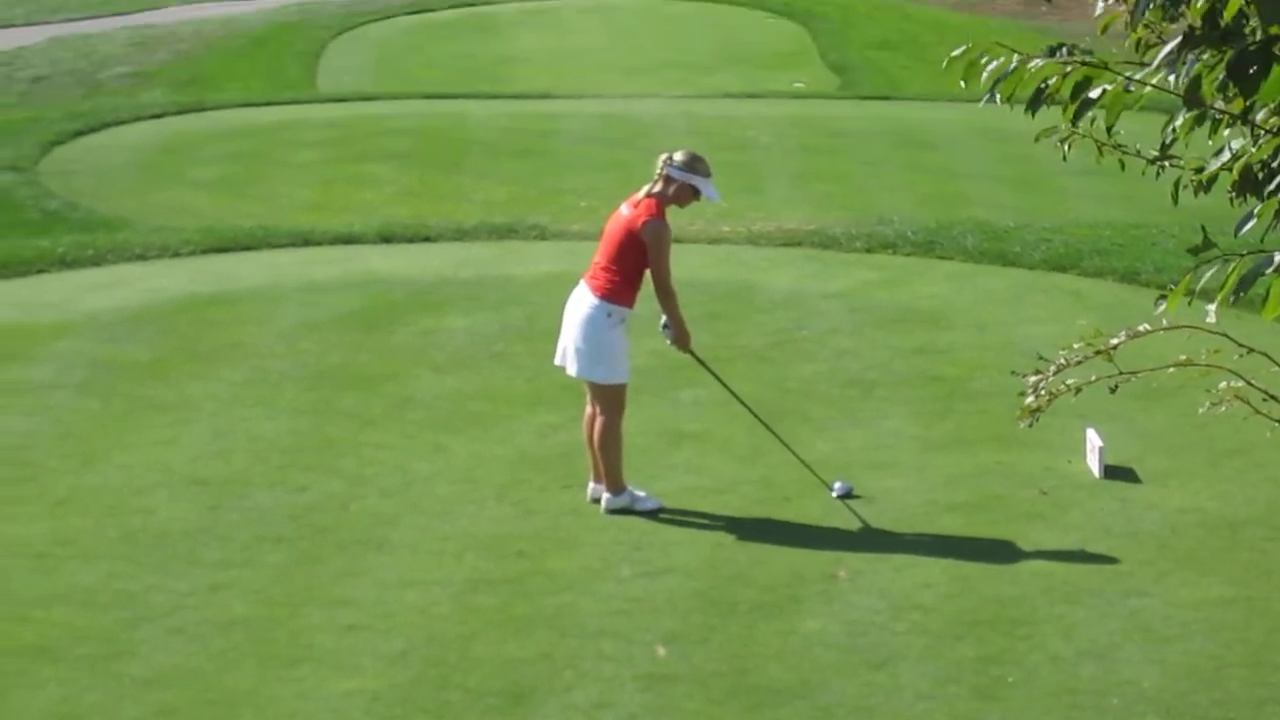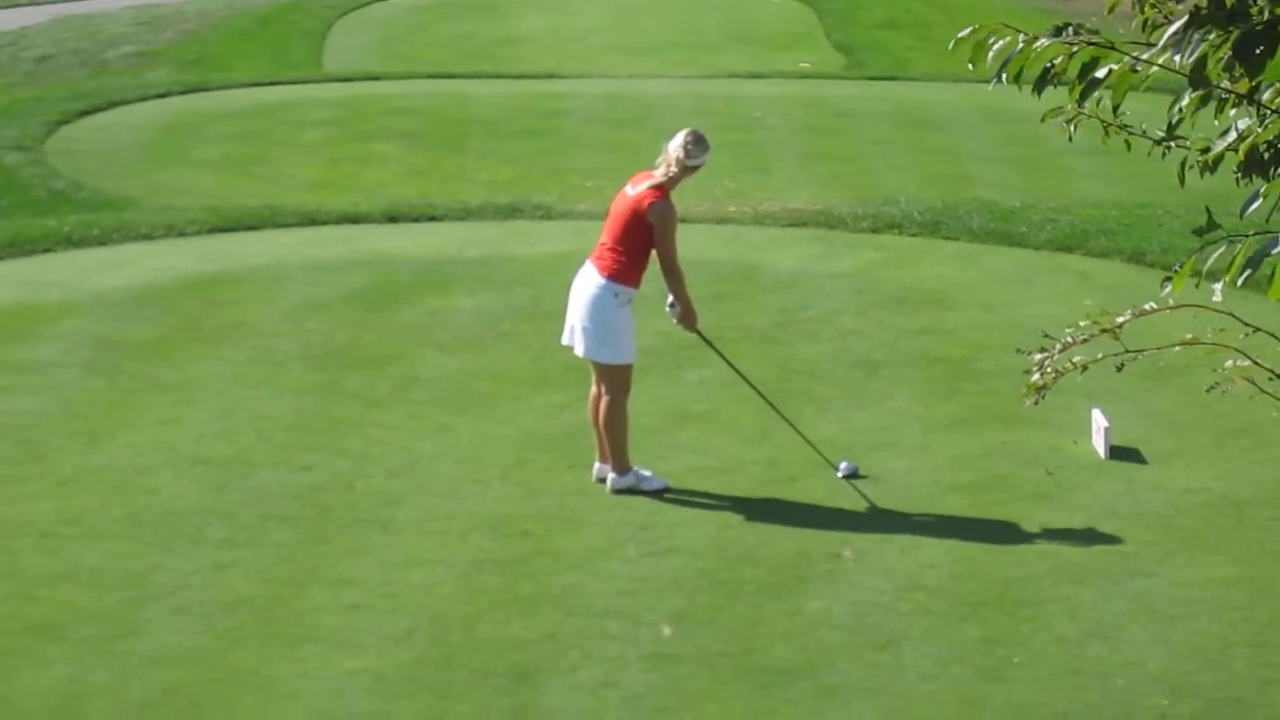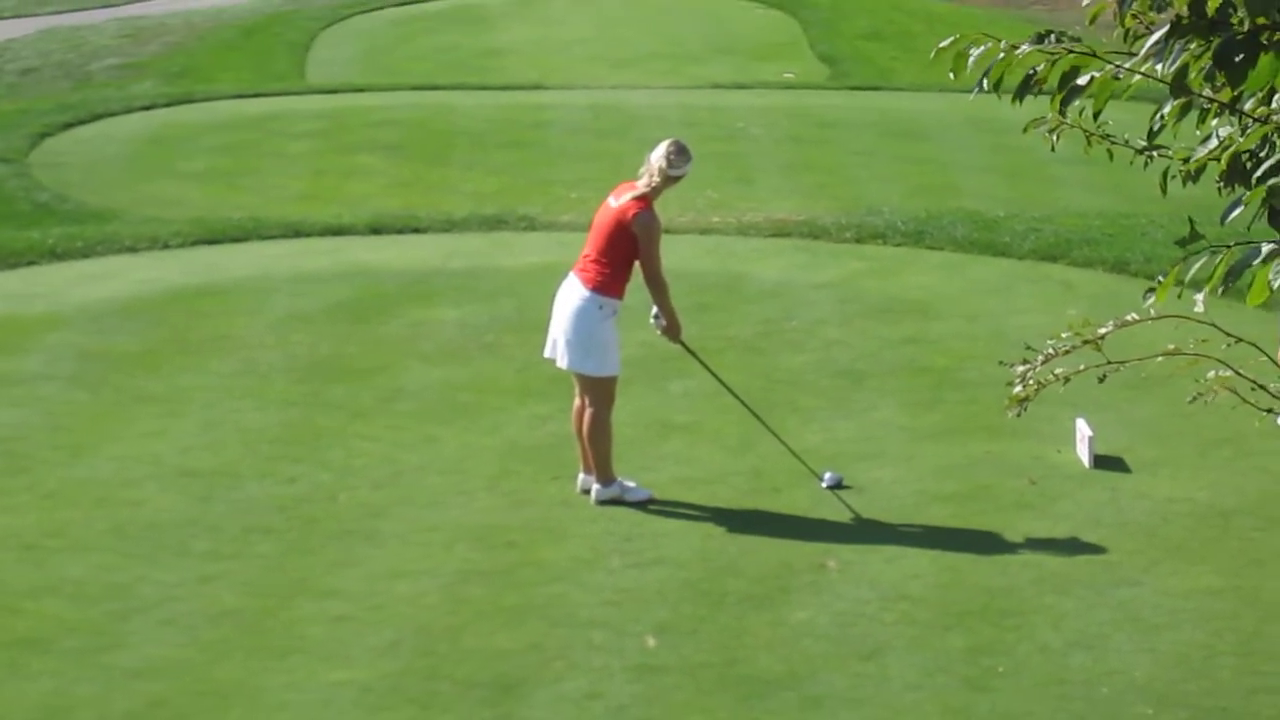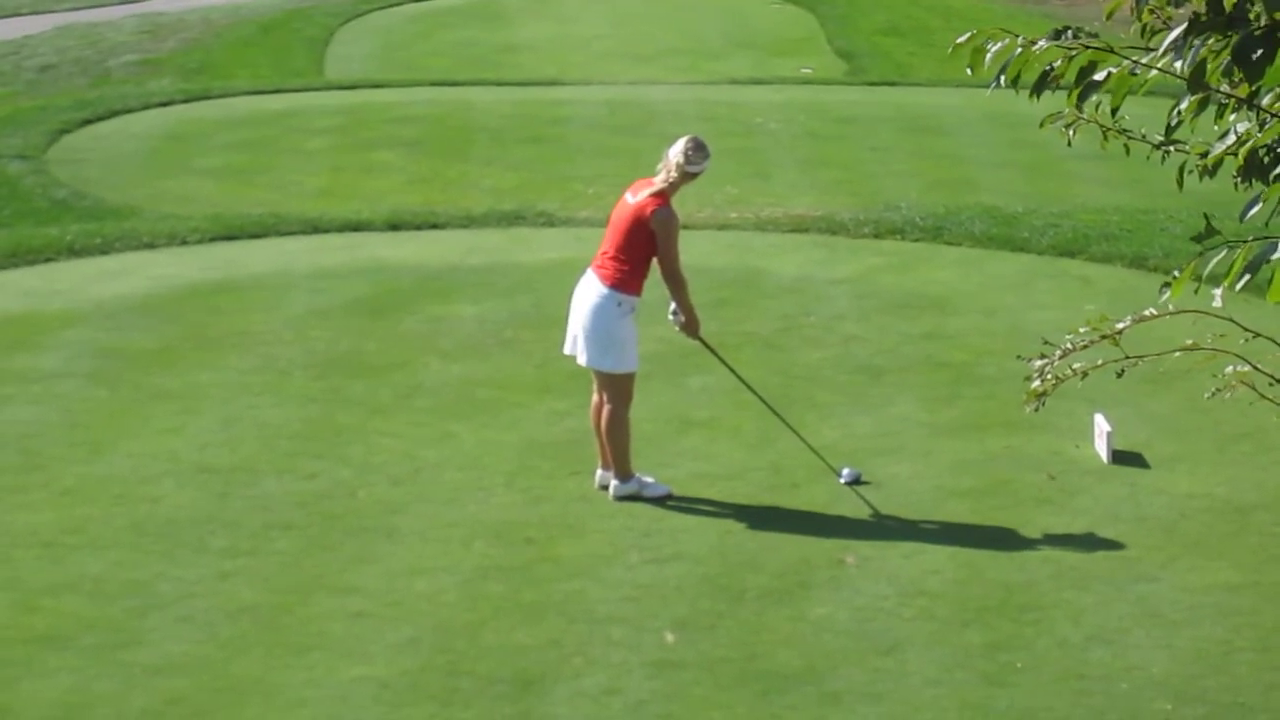
dt=0.4s
person 1, frame 1
left shoulder: (638, 200)
right shoulder: (655, 225)
right elbow: (663, 287)
left wrist: (669, 320)
right wrist: (679, 329)
left hip: (587, 303)
right hip: (602, 315)
left knee: (597, 404)
right knee: (611, 410)
left ankle: (599, 482)
right ankle: (615, 493)
person 1, frame 2
left shoulder: (642, 180)
right shoulder: (660, 206)
right elbow: (669, 266)
left wrist: (676, 299)
right wrist: (686, 308)
left hip: (592, 282)
right hip: (608, 295)
left knee: (602, 384)
right knee: (617, 390)
left ankle: (605, 462)
right ankle: (621, 473)
person 1, frame 3
left shoulder: (623, 191)
right shoulder: (644, 217)
right elbow: (654, 277)
left wrist: (659, 310)
right wrist: (671, 320)
left hip: (576, 293)
right hip: (593, 307)
left knee: (586, 396)
right knee: (601, 402)
left ankle: (589, 473)
right ankle: (605, 484)
person 1, frame 4
left shoulder: (640, 187)
right shoulder: (662, 214)
right elbow: (672, 274)
left wrist: (677, 306)
right wrist: (689, 316)
left hip: (594, 289)
right hip: (611, 303)
left knee: (604, 392)
right knee: (619, 398)
left ankle: (607, 469)
right ankle: (623, 480)
